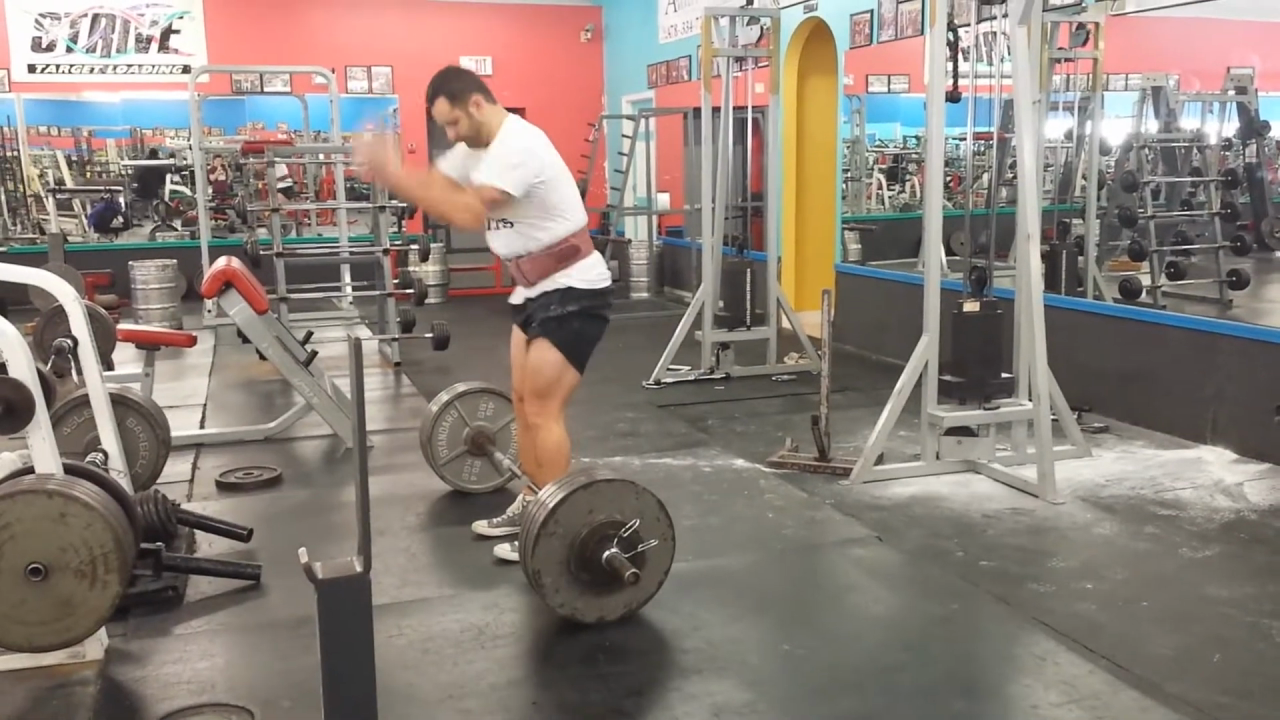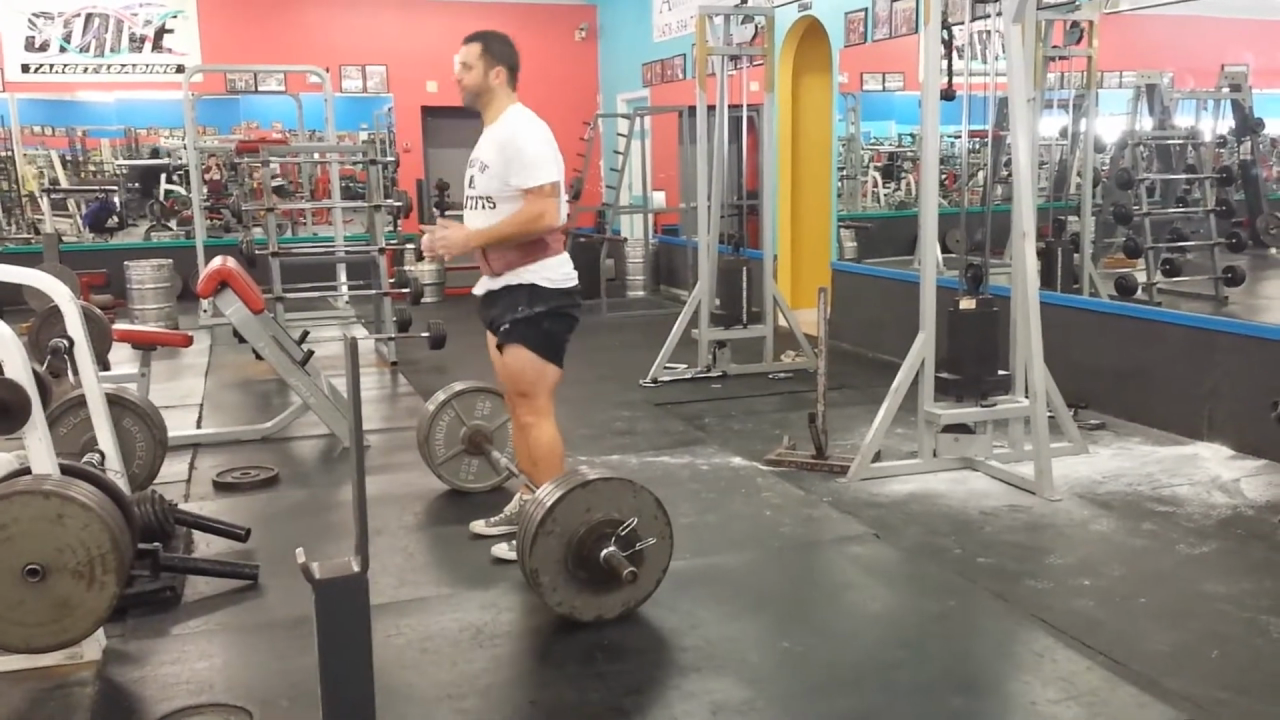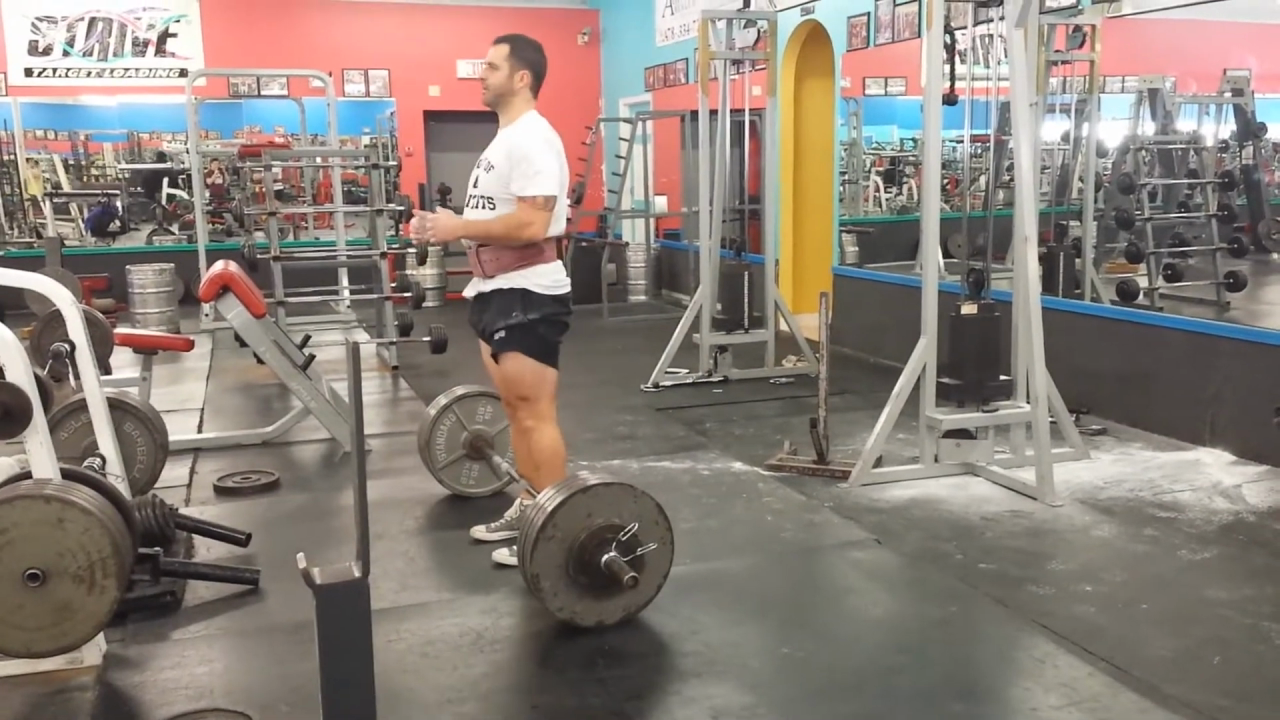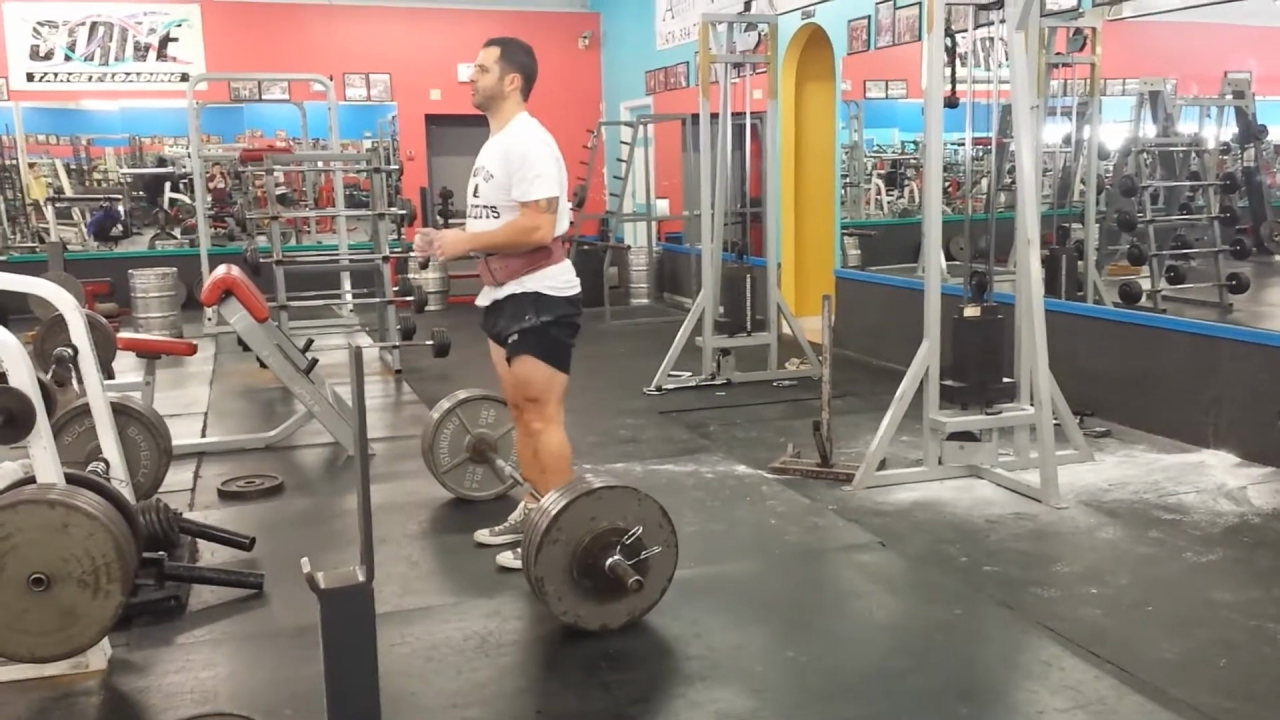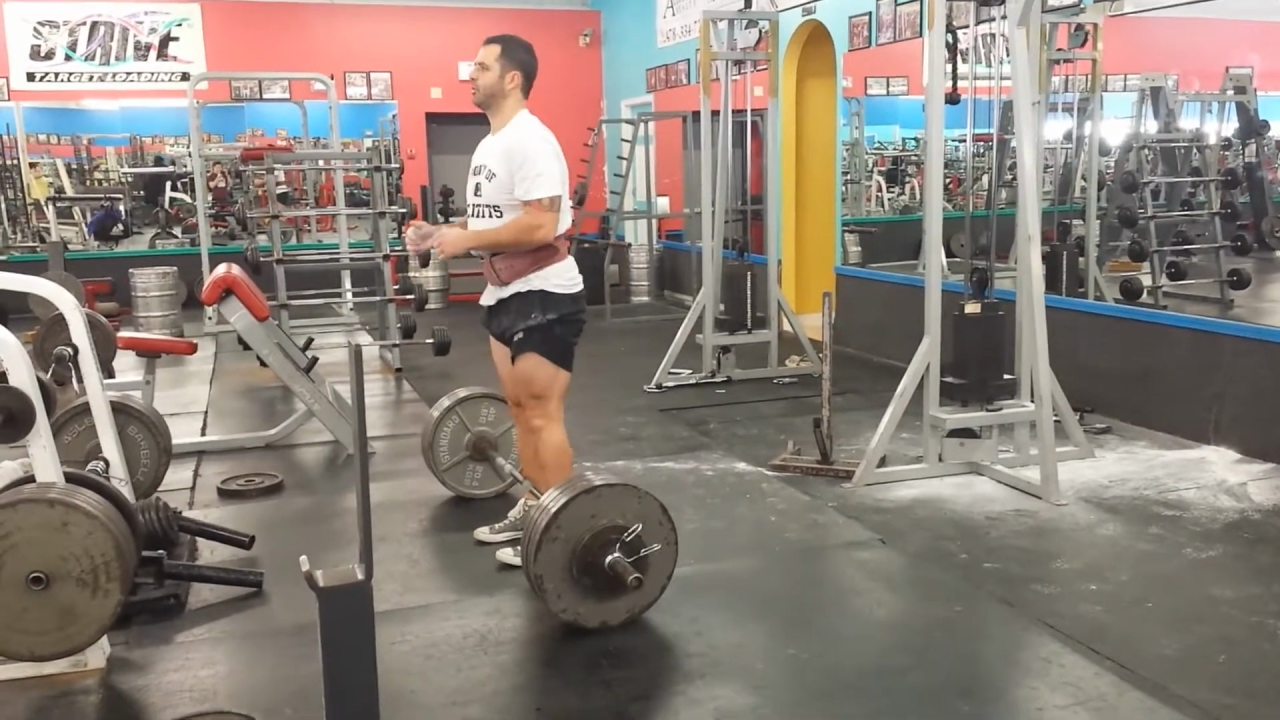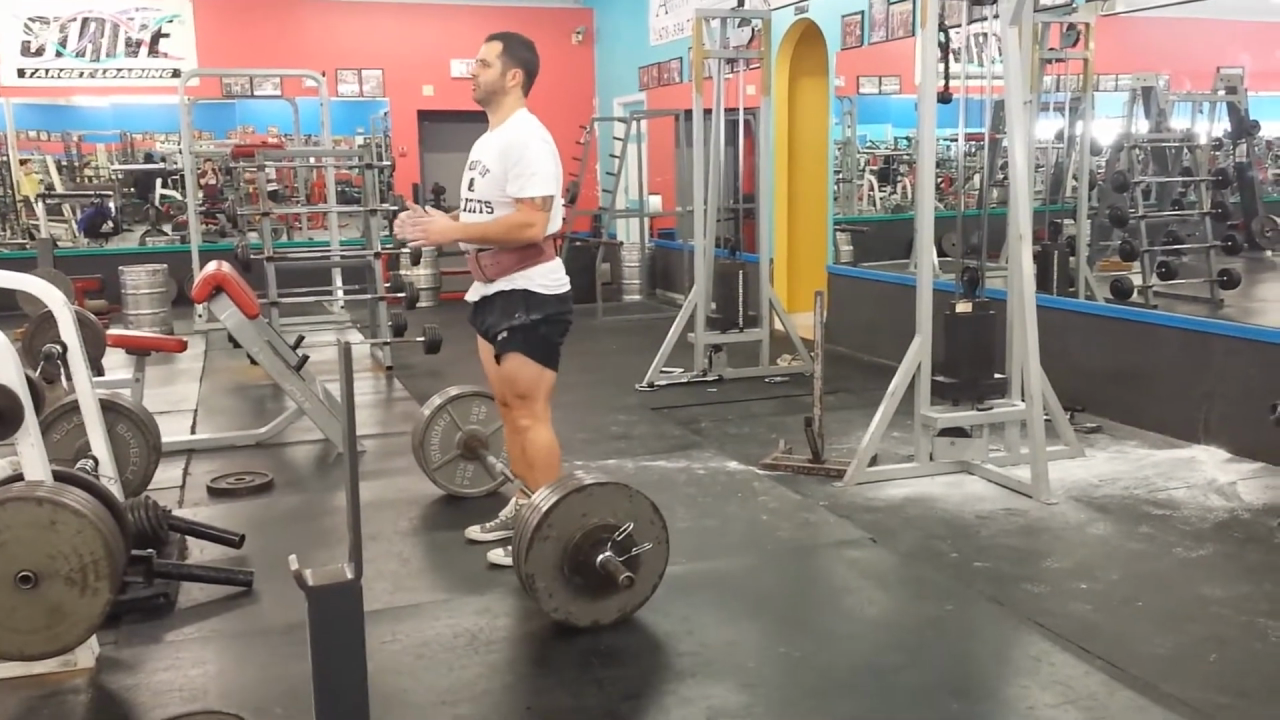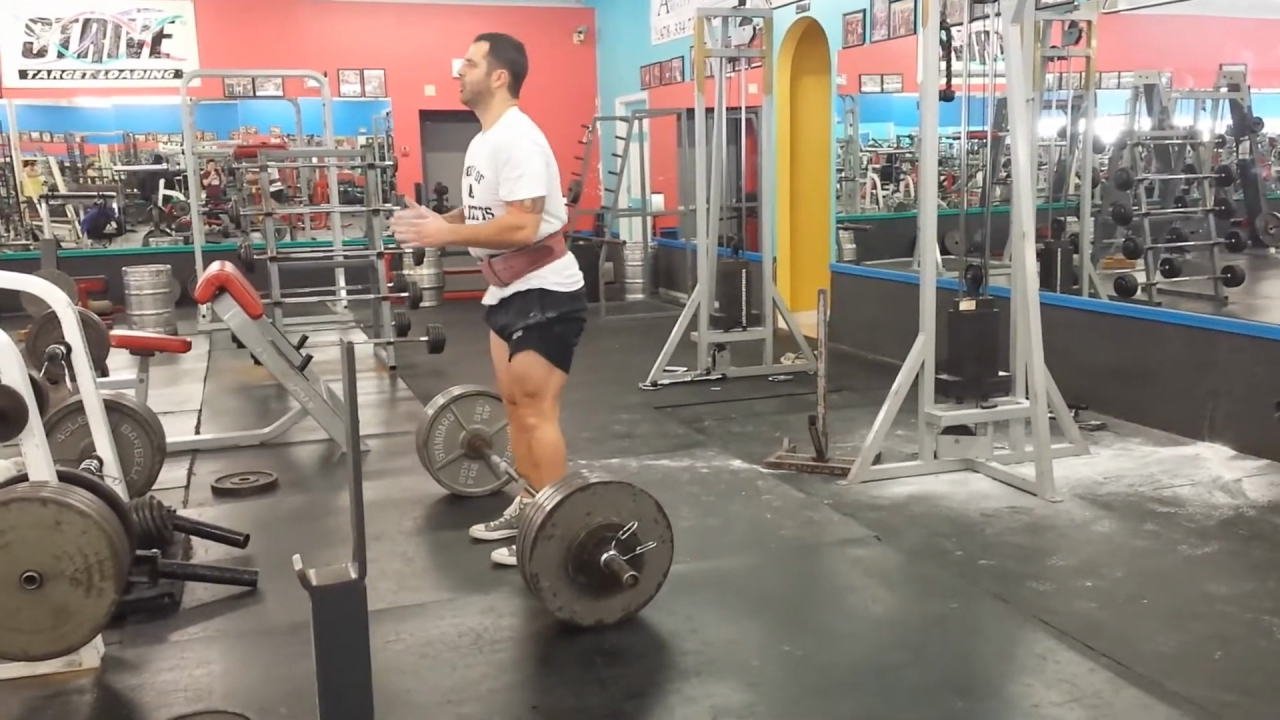
dt=0.3s
person 1, frame 1
left shoulder: (516, 146)
right shoulder: (478, 150)
left elbow: (466, 213)
right elbow: (433, 185)
left wrist: (395, 171)
right wrist: (385, 160)
left hip: (572, 291)
right hip: (538, 292)
left knee: (541, 412)
right knee: (525, 405)
right ankle: (530, 506)
person 1, frame 2
left shoulder: (522, 132)
right shoulder: (492, 135)
left elbow: (543, 214)
left wrist: (470, 239)
right wrist: (456, 231)
left hip: (537, 289)
right hip: (506, 288)
left knee: (533, 411)
right knee: (517, 406)
right ankle: (530, 503)
person 1, frame 3
left shoulder: (533, 139)
right shoulder: (507, 138)
left elbow: (532, 223)
left wrist: (459, 227)
right wrist: (449, 223)
left hip: (528, 295)
right hip: (497, 292)
left knee: (535, 415)
right knee: (516, 410)
right ankle: (529, 508)
person 1, frame 4
left shoulder: (527, 142)
right shoulder: (497, 144)
left elbow: (537, 228)
left wrist: (464, 242)
right wrist: (450, 235)
left hip: (539, 298)
right hip: (506, 296)
left knee: (542, 418)
right knee: (522, 413)
right ankle: (533, 511)
person 1, frame 5
left shoulder: (530, 141)
right shoulder: (490, 145)
left elbow: (540, 225)
left wrist: (465, 241)
right wrist: (444, 231)
left hip: (543, 296)
right hip: (508, 295)
left knee: (543, 415)
right knee: (522, 410)
right ankle: (533, 509)
person 1, frame 6
left shoulder: (526, 139)
right shoulder: (489, 140)
left elbow: (530, 224)
left wrist: (453, 231)
right wrist: (439, 219)
left hip: (529, 296)
right hip: (494, 293)
left knee: (529, 415)
right knee: (510, 410)
right ankle: (524, 508)
person 1, frame 7
left shoulder: (515, 140)
right shoulder: (486, 140)
left elbow: (521, 227)
left wrist: (444, 234)
right wrist: (437, 219)
left hip: (545, 293)
right hip: (510, 293)
left knee: (537, 414)
right knee: (515, 406)
right ankle: (528, 508)
